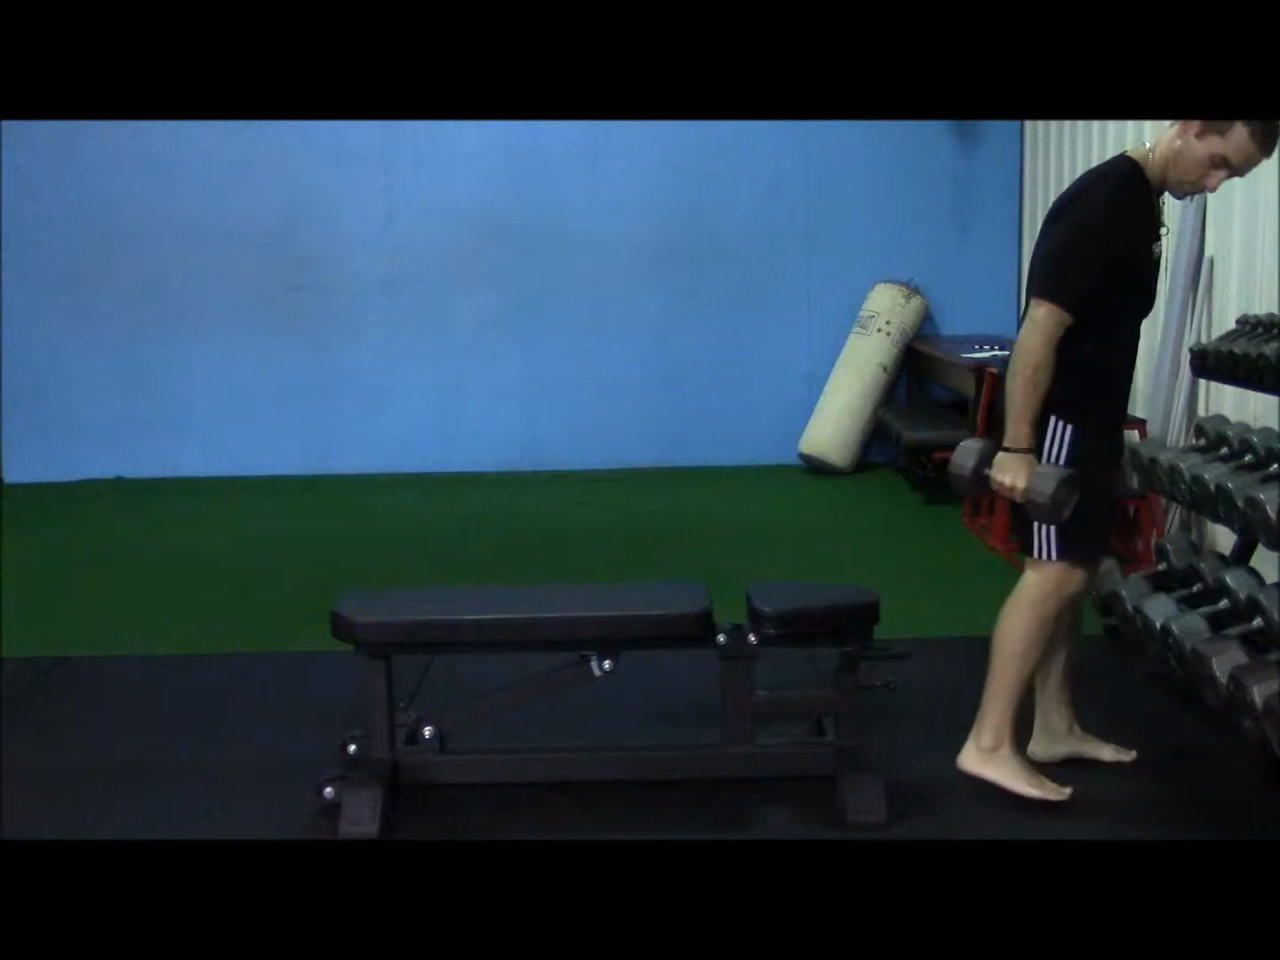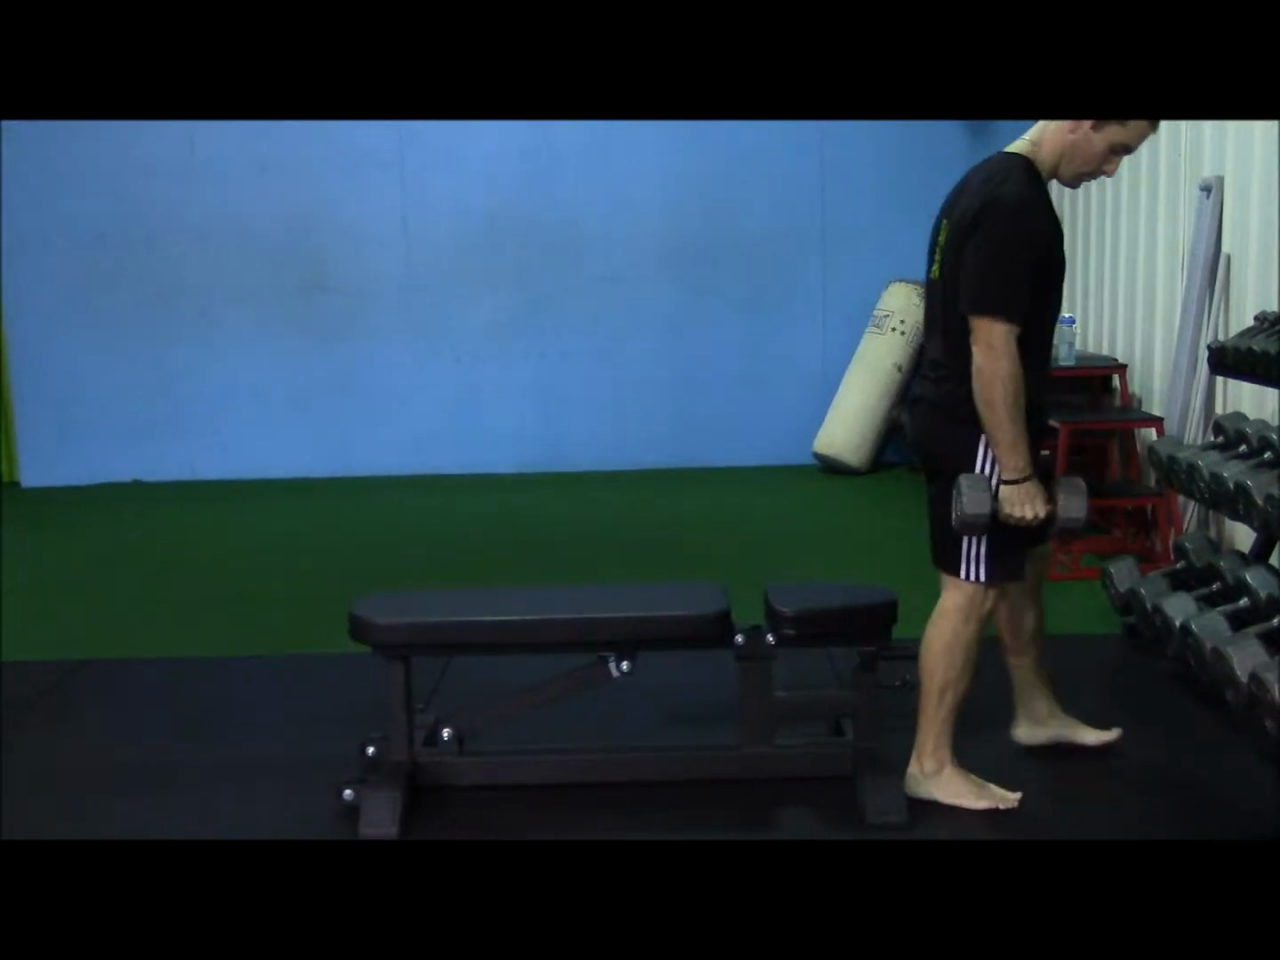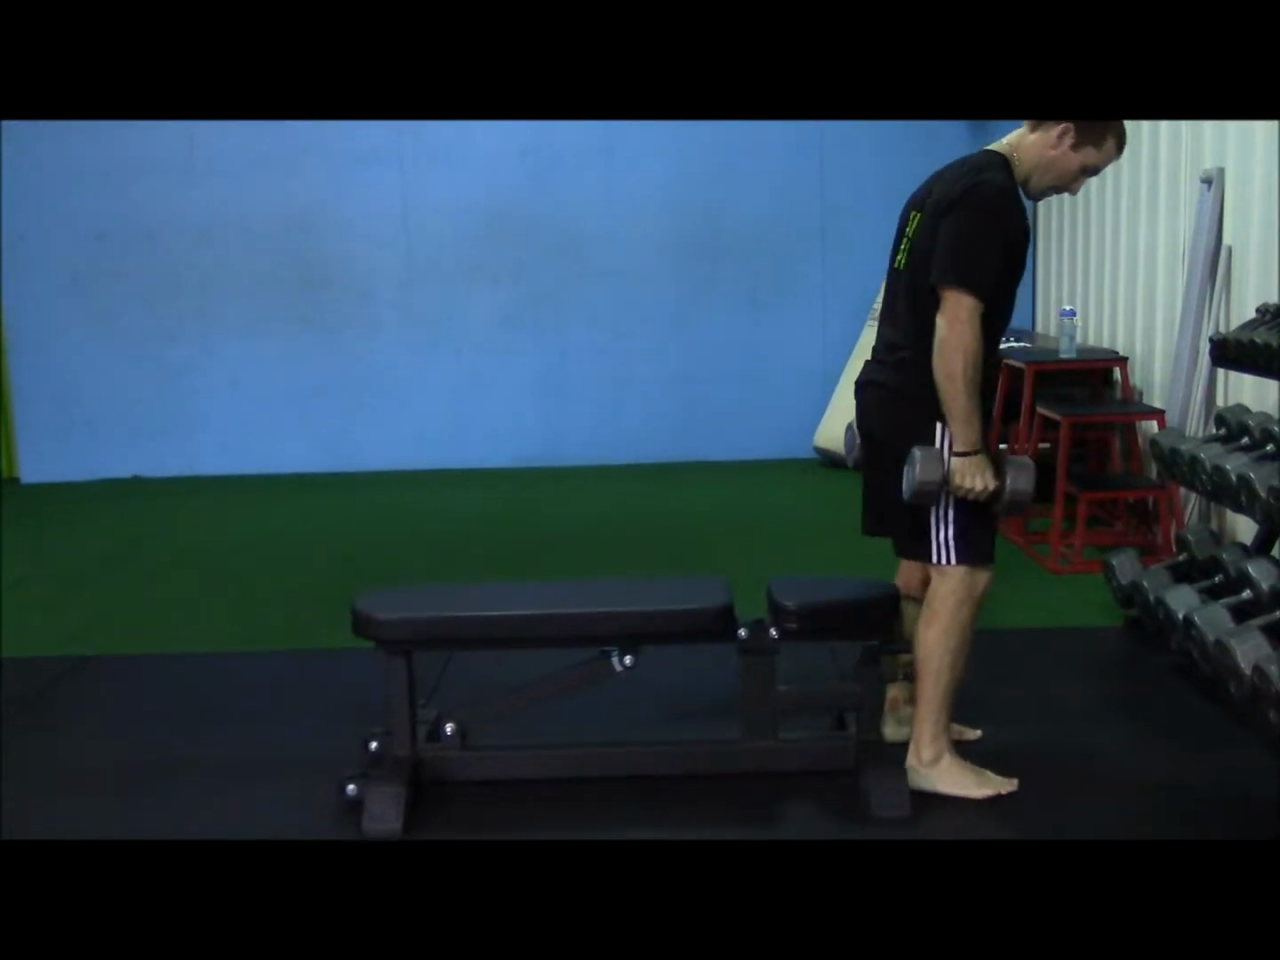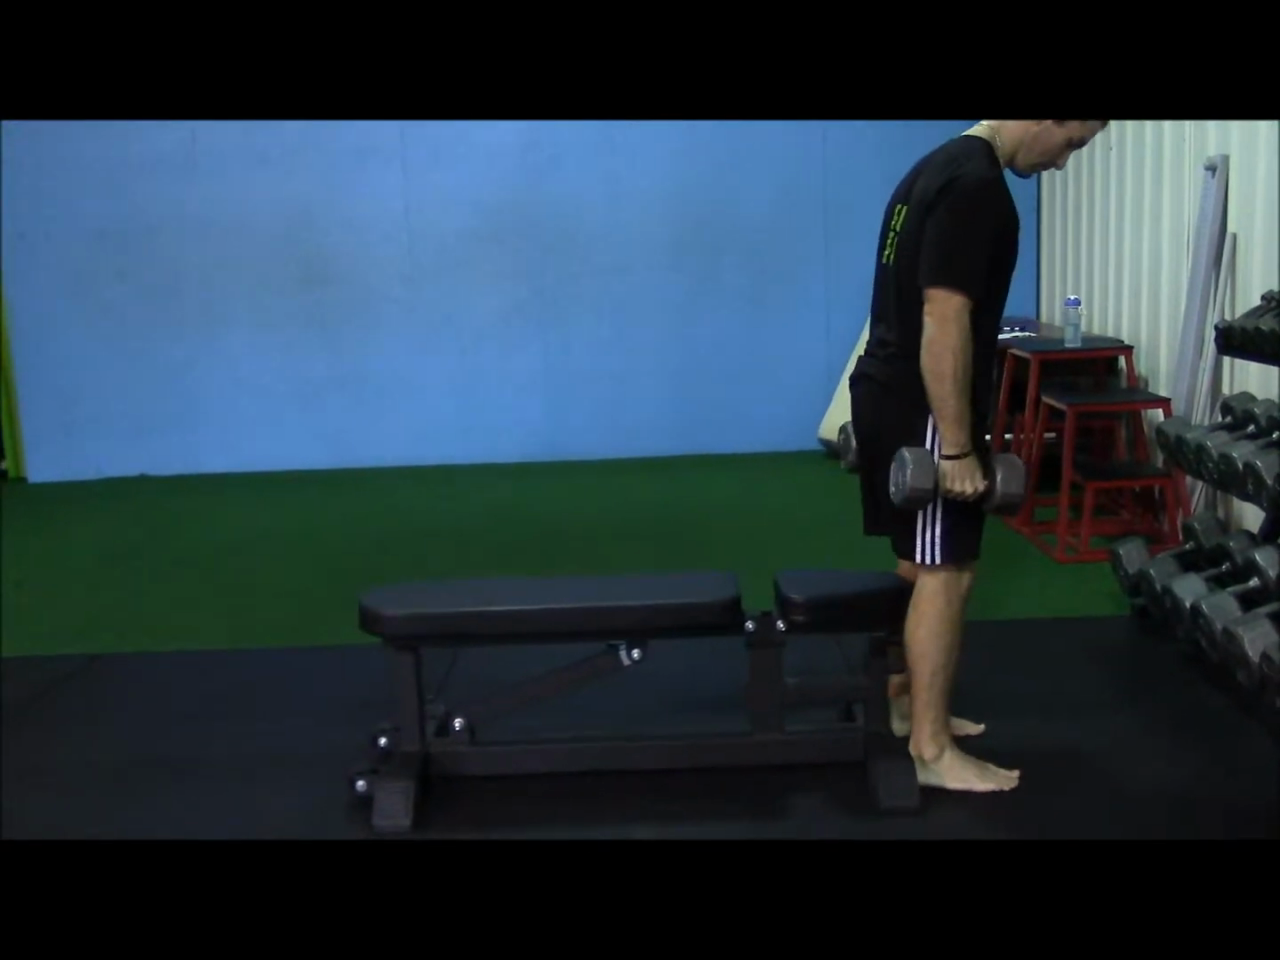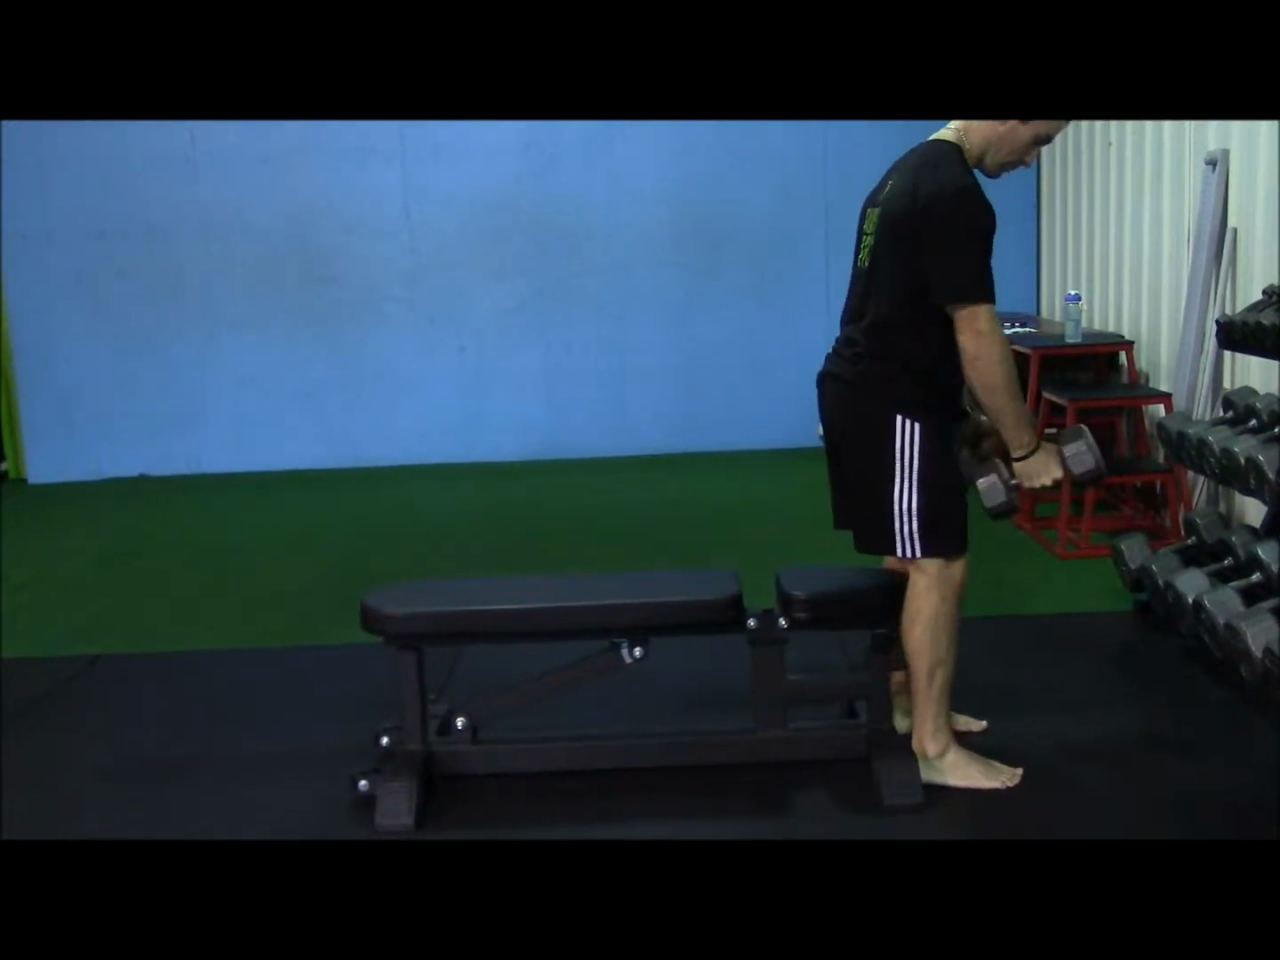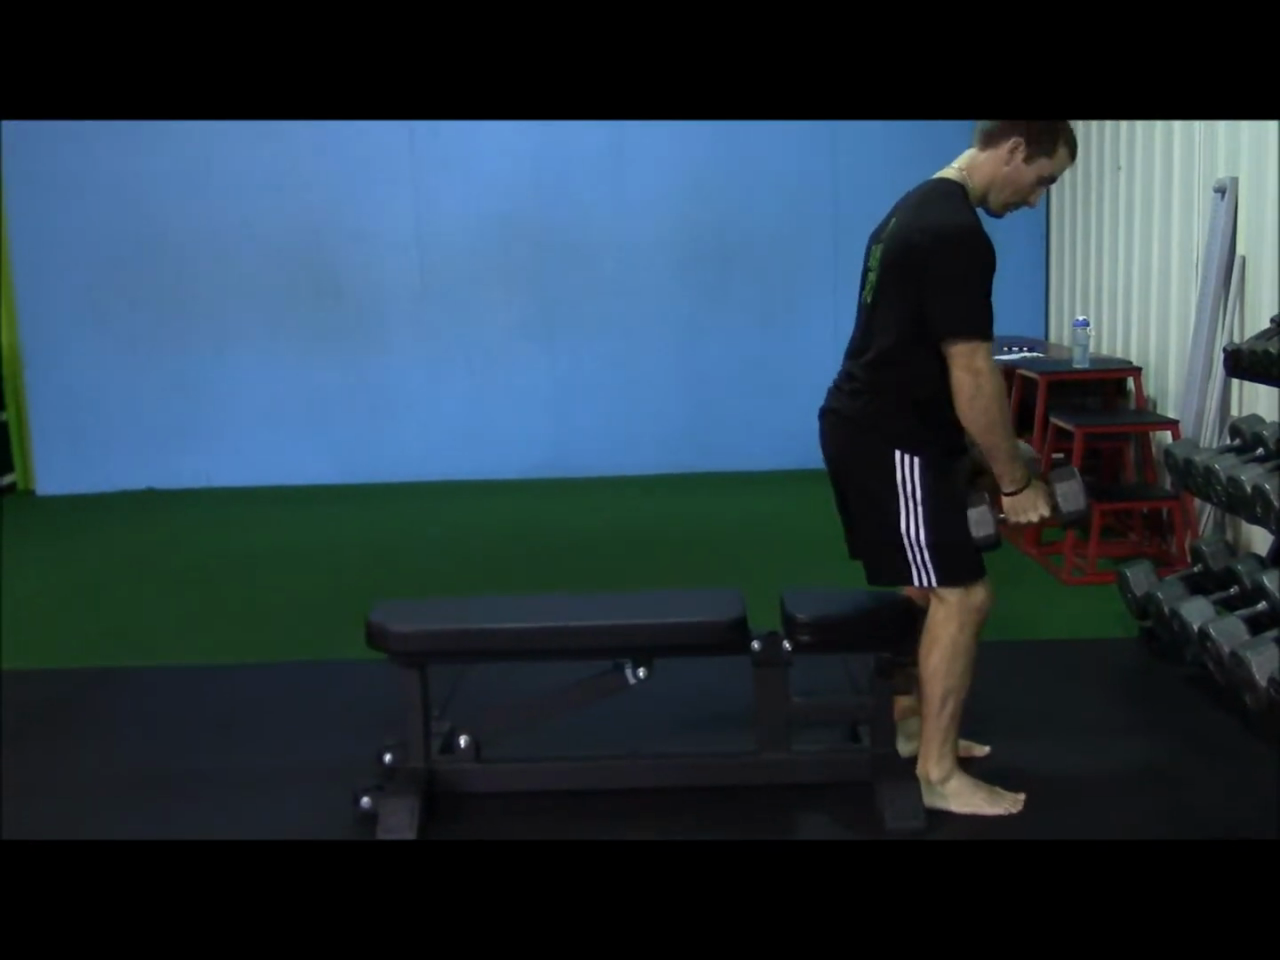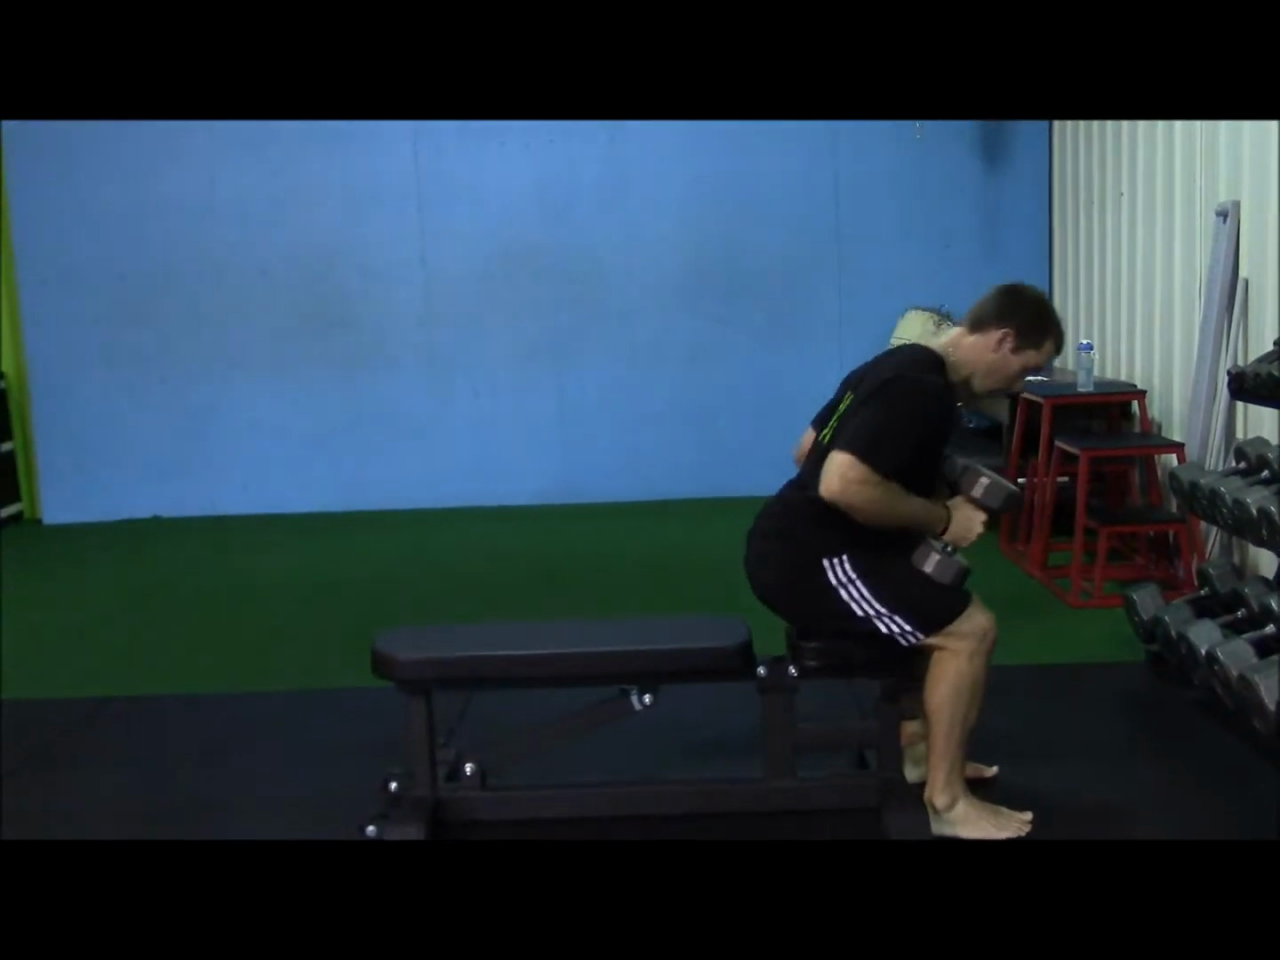
dt=0.7s
person 1, frame 1
left shoulder: (1142, 201)
right shoulder: (1104, 201)
right elbow: (1041, 326)
right wrist: (1016, 446)
left hip: (1091, 417)
right hip: (1062, 420)
left knee: (1073, 572)
right knee: (1054, 574)
left ankle: (1053, 726)
right ankle: (988, 743)
person 1, frame 2
left shoulder: (997, 183)
right shoulder: (1014, 206)
right elbow: (992, 350)
right wrist: (1017, 473)
left hip: (976, 421)
right hip: (975, 431)
left knee: (1024, 566)
right knee: (974, 589)
left ankle: (1037, 711)
right ankle: (930, 764)
person 1, frame 3
left shoulder: (959, 179)
right shoulder: (993, 196)
right elbow: (957, 324)
right wrist: (968, 447)
left hip: (890, 395)
right hip: (923, 411)
left knee: (919, 567)
right knee: (962, 574)
left ankle: (901, 706)
right ankle: (929, 755)
person 1, frame 4
left shoulder: (946, 165)
right shoulder: (977, 186)
right elbow: (945, 322)
right wrist: (958, 448)
left hip: (887, 391)
right hip: (918, 407)
left knee: (920, 563)
right knee: (945, 573)
left ankle: (904, 702)
right ankle: (932, 750)
person 1, frame 5
left shoulder: (916, 170)
right shoulder: (954, 194)
right elbow: (977, 337)
right wrist: (1027, 446)
left hip: (862, 389)
right hip: (892, 405)
left knee: (907, 560)
right knee: (939, 567)
left ankle: (904, 697)
right ankle: (934, 748)
person 1, frame 6
left shoulder: (922, 207)
right shoulder: (955, 231)
right elbow: (972, 374)
right wrist: (1016, 481)
left hip: (866, 423)
right hip: (892, 439)
left knee: (924, 588)
right knee: (961, 595)
left ankle: (909, 722)
right ankle: (938, 774)
person 1, frame 7
left shoulder: (903, 366)
right shoulder: (920, 390)
left elbow: (809, 449)
right elbow: (843, 485)
left wrist: (930, 506)
right wrist: (941, 519)
left hip: (791, 543)
right hip: (806, 559)
left knee: (951, 608)
right knee: (972, 629)
left ankle: (912, 746)
right ankle: (946, 801)
